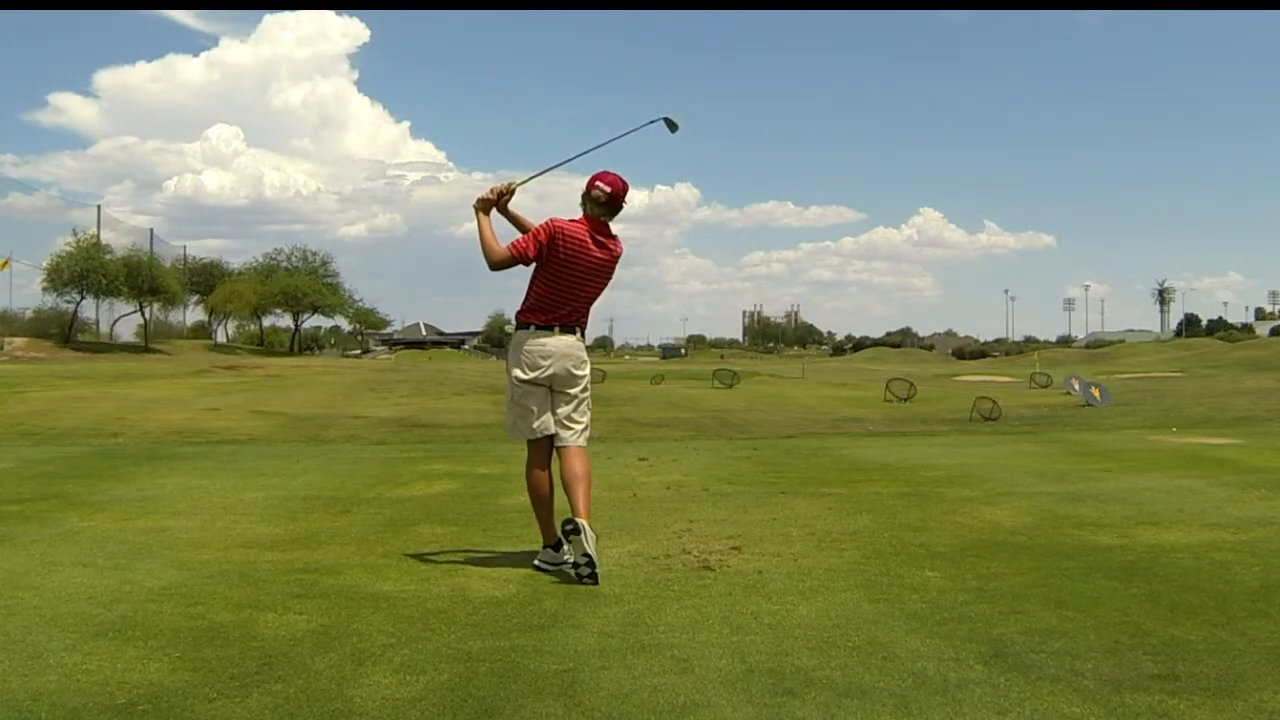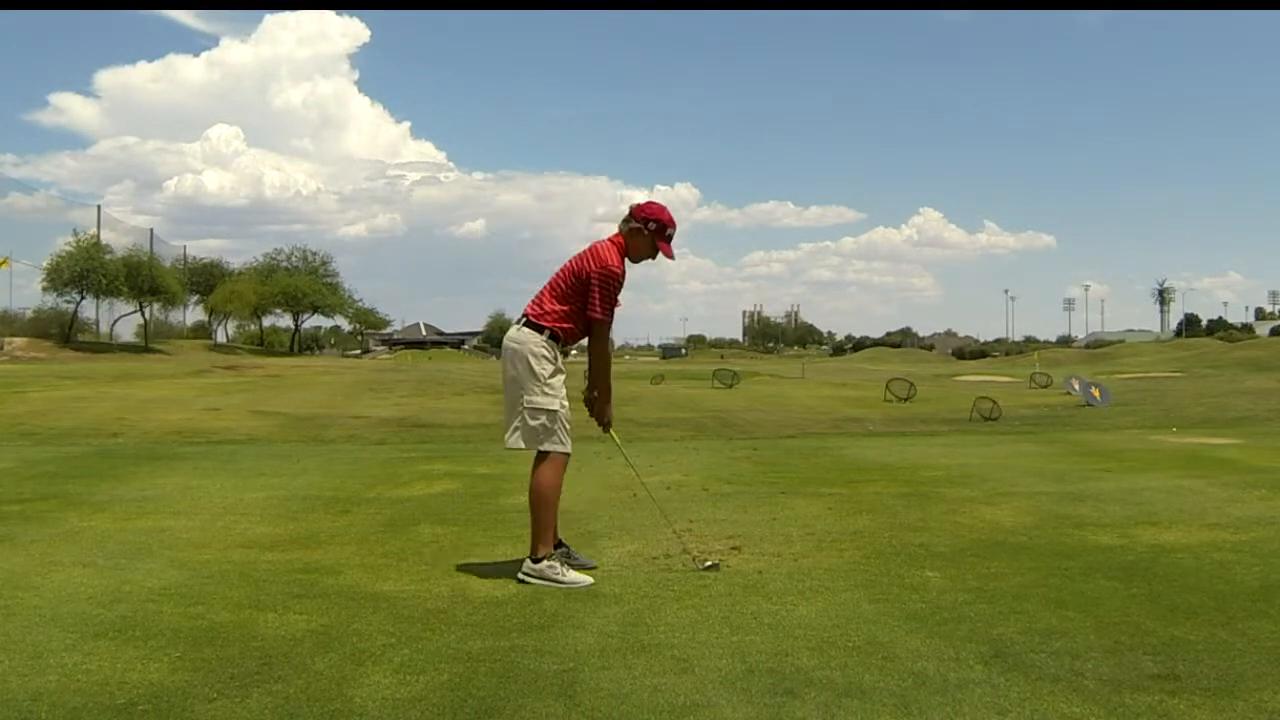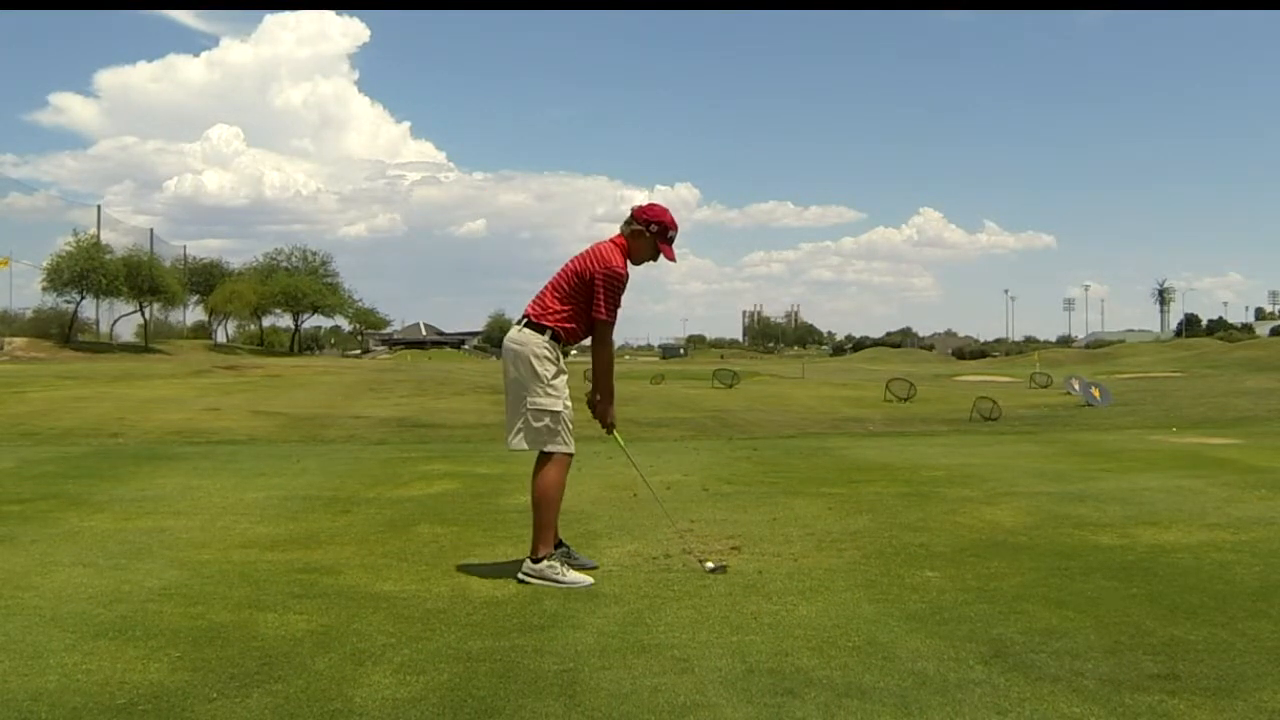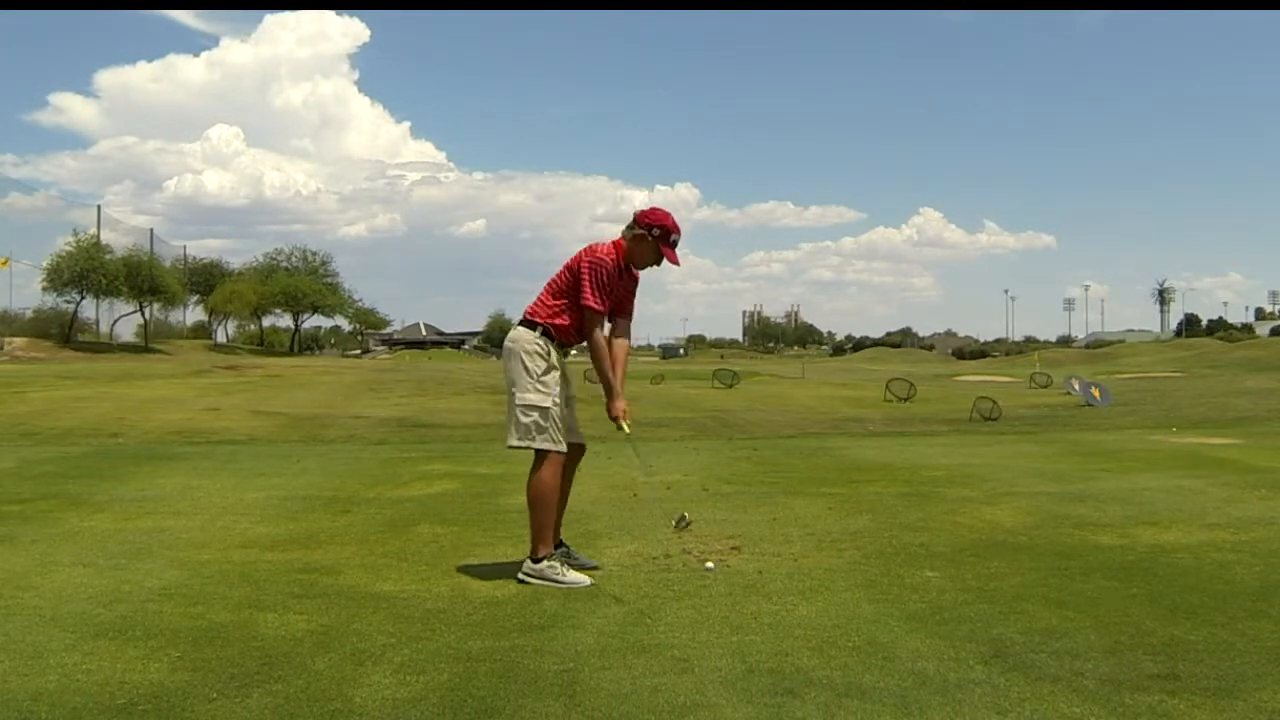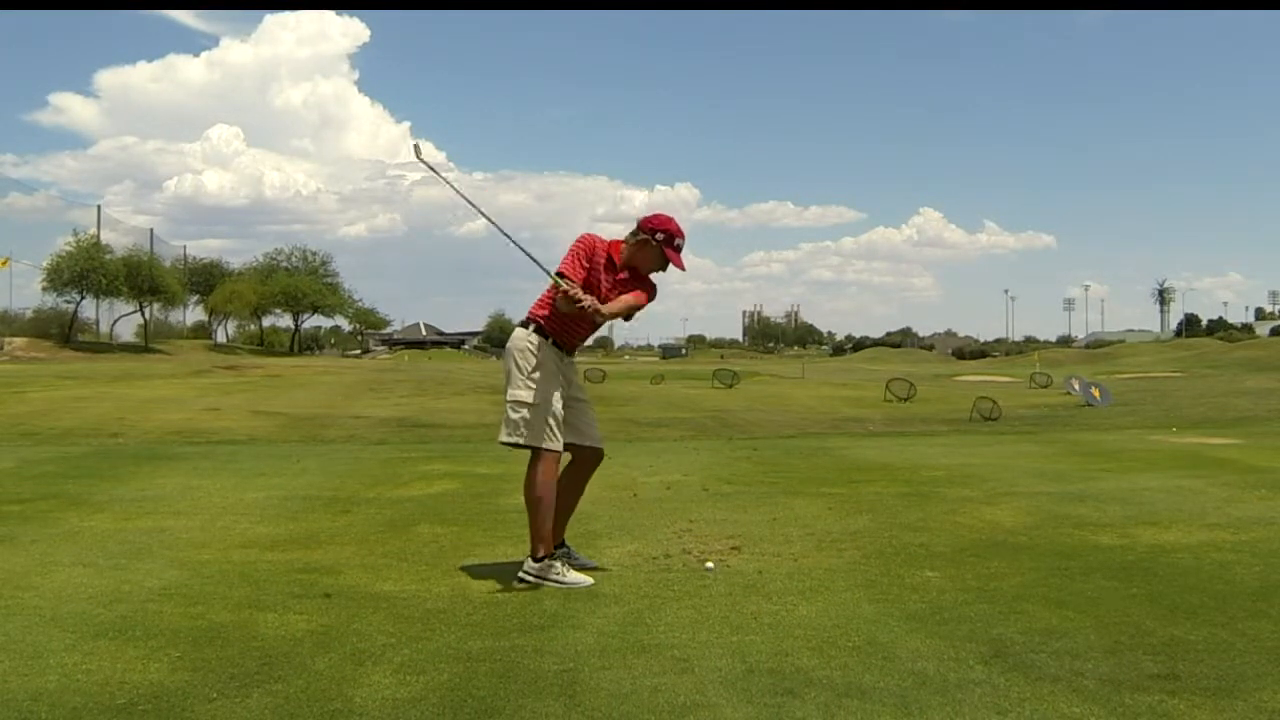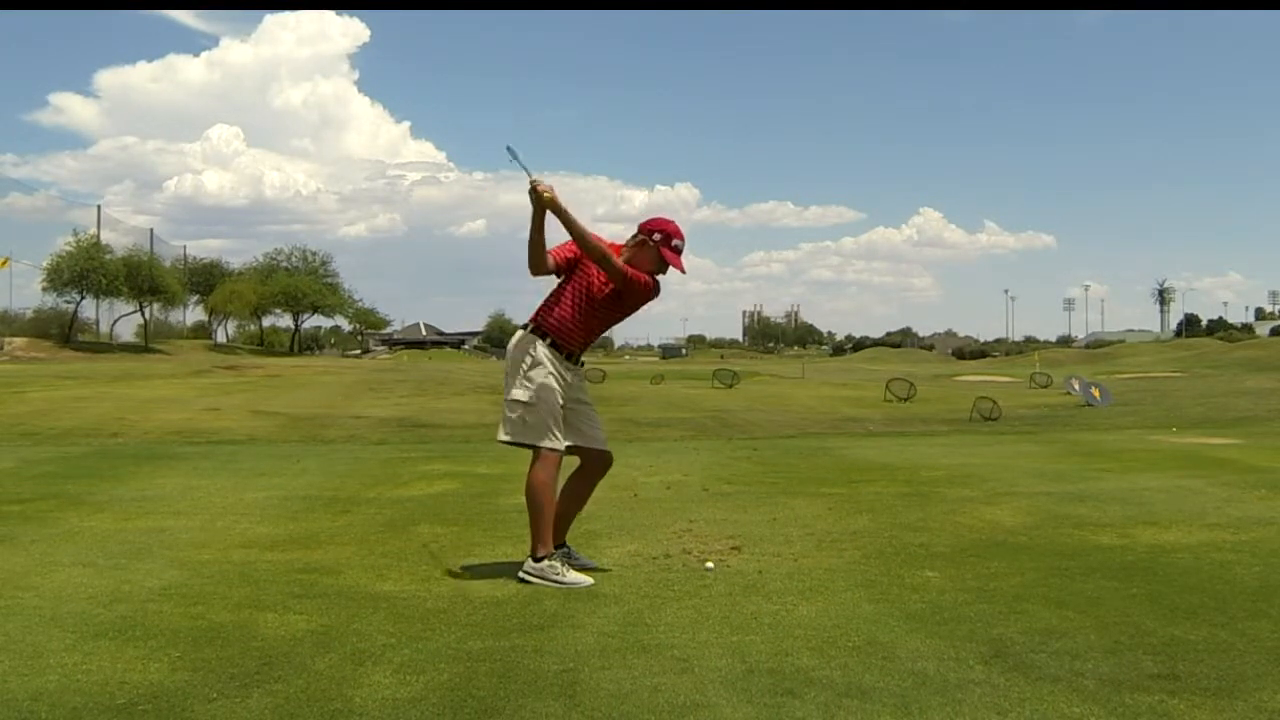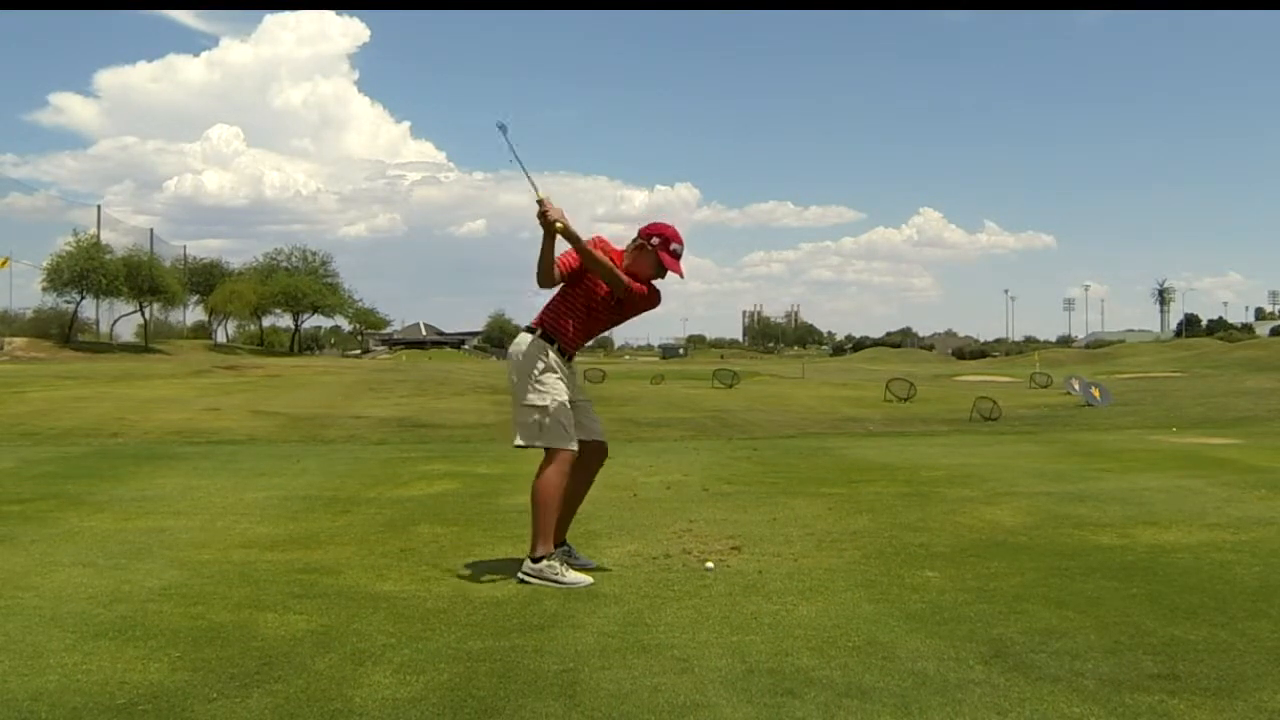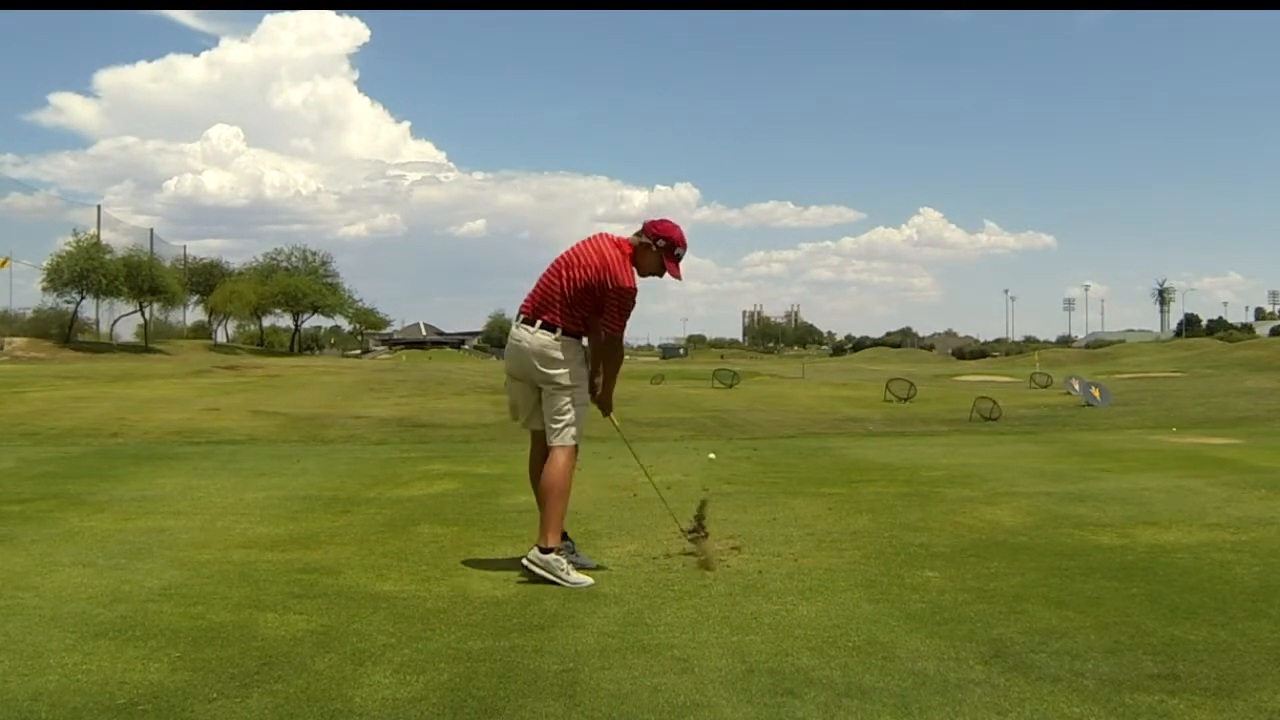
dt=0.2s
person 1, frame 1
left shoulder: (563, 234)
right shoulder: (612, 250)
left elbow: (497, 260)
right elbow: (548, 259)
left wrist: (485, 214)
left hip: (531, 345)
right hip: (569, 348)
left knee: (539, 447)
right knee: (573, 443)
left ankle: (551, 546)
right ankle: (581, 525)
person 1, frame 2
left shoulder: (604, 254)
right shoulder: (609, 265)
left elbow: (593, 333)
right elbow: (600, 339)
left wrist: (592, 386)
right wrist: (604, 399)
left hip: (531, 343)
right hip: (536, 347)
left knee: (551, 448)
right knee: (553, 451)
left ankle: (550, 545)
right ankle: (540, 560)
person 1, frame 3
left shoulder: (608, 258)
right shoulder: (612, 265)
left elbow: (600, 336)
right elbow: (602, 340)
left wrist: (597, 390)
right wrist: (605, 400)
left hip: (534, 346)
right hip: (537, 348)
left knee: (555, 449)
right knee: (556, 452)
left ankle: (551, 545)
right ankle: (539, 561)
person 1, frame 4
left shoulder: (629, 280)
right shoulder: (599, 258)
left elbow: (620, 337)
right elbow: (593, 331)
left wrist: (619, 393)
right wrist: (612, 395)
left hip: (551, 352)
right hip: (534, 346)
left knee: (570, 449)
right knee: (551, 452)
left ankle: (552, 545)
right ankle: (538, 560)
person 1, frame 5
left shoulder: (645, 288)
right shoulder: (590, 246)
left elbow: (621, 306)
right elbow: (563, 294)
left wrist: (596, 308)
right wrist: (573, 296)
left hip: (564, 358)
right hip: (535, 346)
left knee: (589, 453)
right knee: (548, 452)
left ankle: (554, 545)
right ankle: (539, 559)
person 1, frame 6
left shoulder: (647, 287)
right shoulder: (588, 246)
left elbow: (607, 263)
right elbow: (539, 267)
left wrist: (560, 211)
right wrist: (539, 213)
left hip: (568, 366)
right hip: (535, 350)
left knee: (598, 459)
right knee: (549, 451)
left ankle: (555, 544)
right ankle: (540, 559)
person 1, frame 7
left shoulder: (648, 295)
right shoulder: (597, 251)
left elbow: (616, 281)
right elbow: (547, 277)
left wrist: (570, 232)
right wrist: (550, 233)
left hip: (560, 361)
right hip: (537, 351)
left knee: (594, 451)
right knee: (561, 452)
left ankle: (555, 542)
right ankle: (539, 559)
person 1, frame 8
left shoulder: (602, 241)
right shoulder: (624, 281)
right elbow: (612, 344)
left wrist: (598, 376)
right wrist: (606, 390)
left hip: (521, 335)
right hip: (556, 346)
left knee: (542, 438)
right knee: (563, 444)
left ankle: (553, 536)
right ankle: (547, 550)
